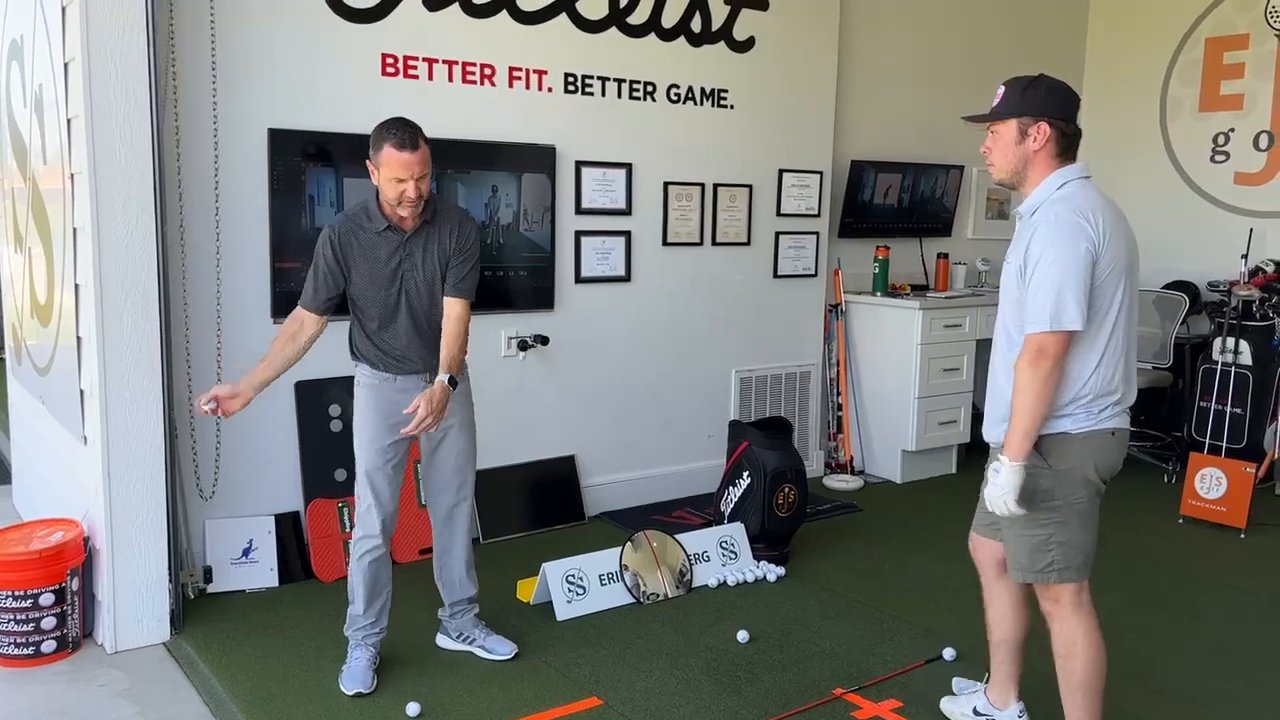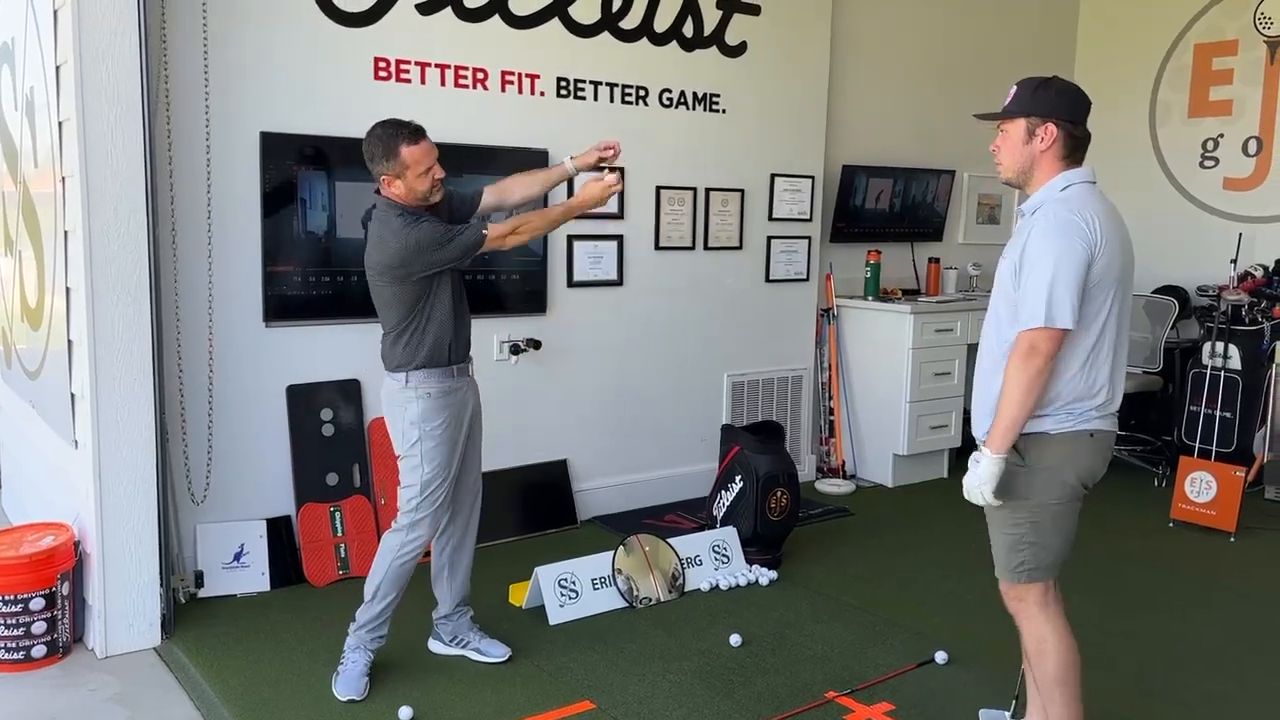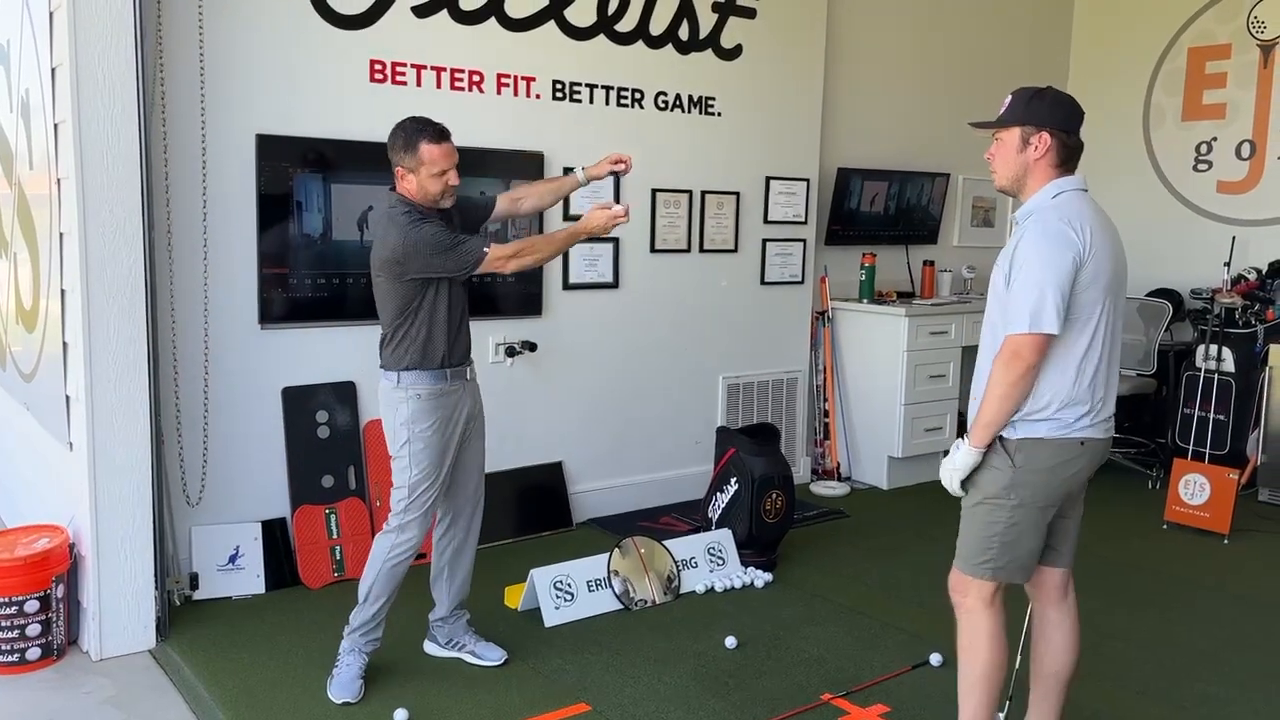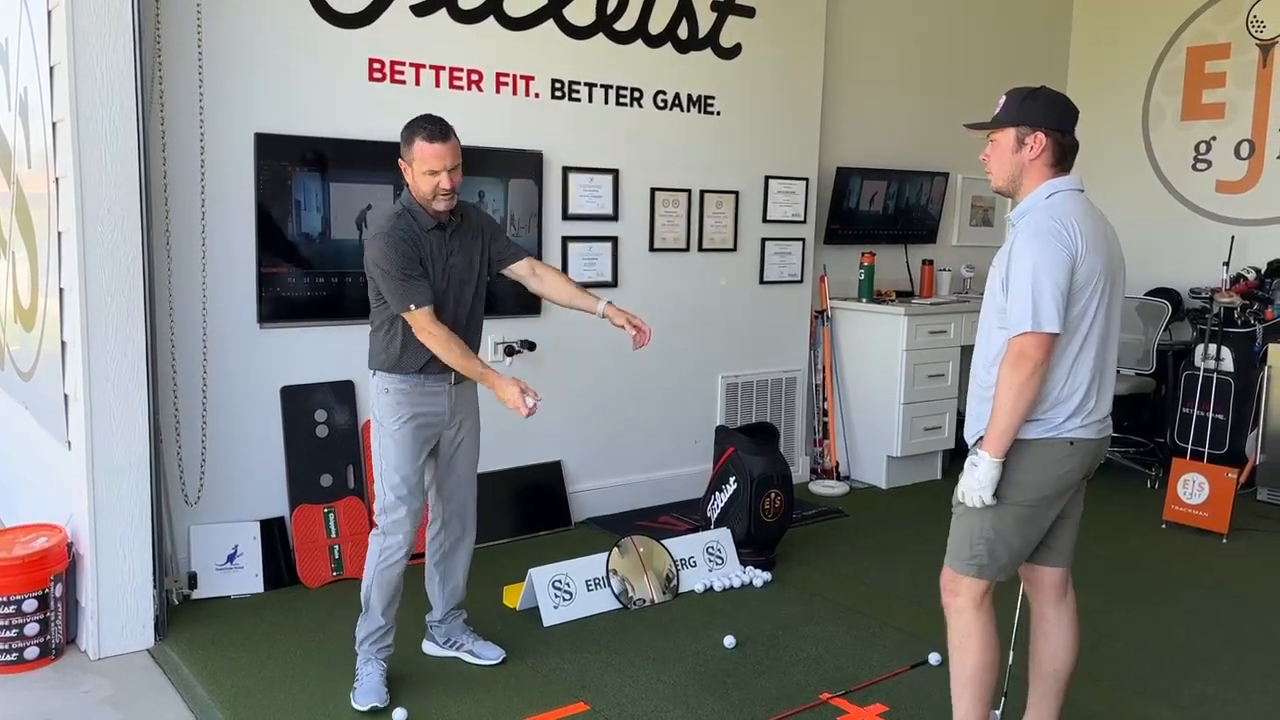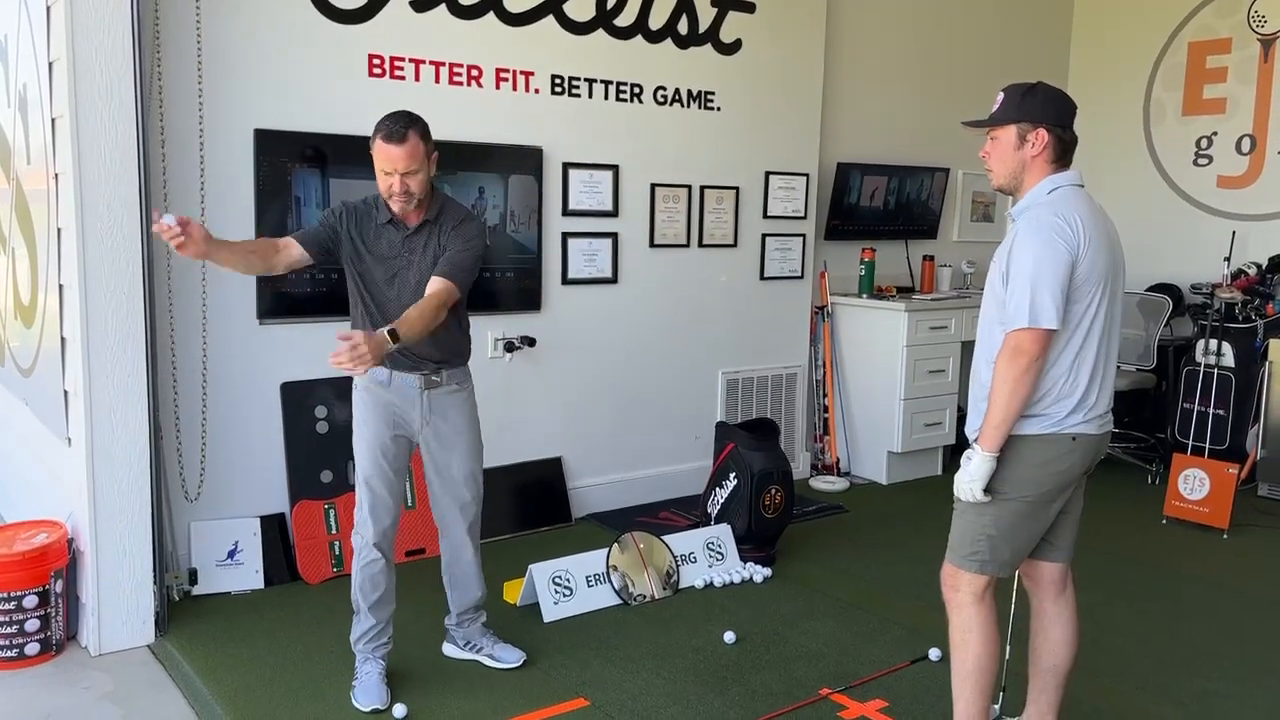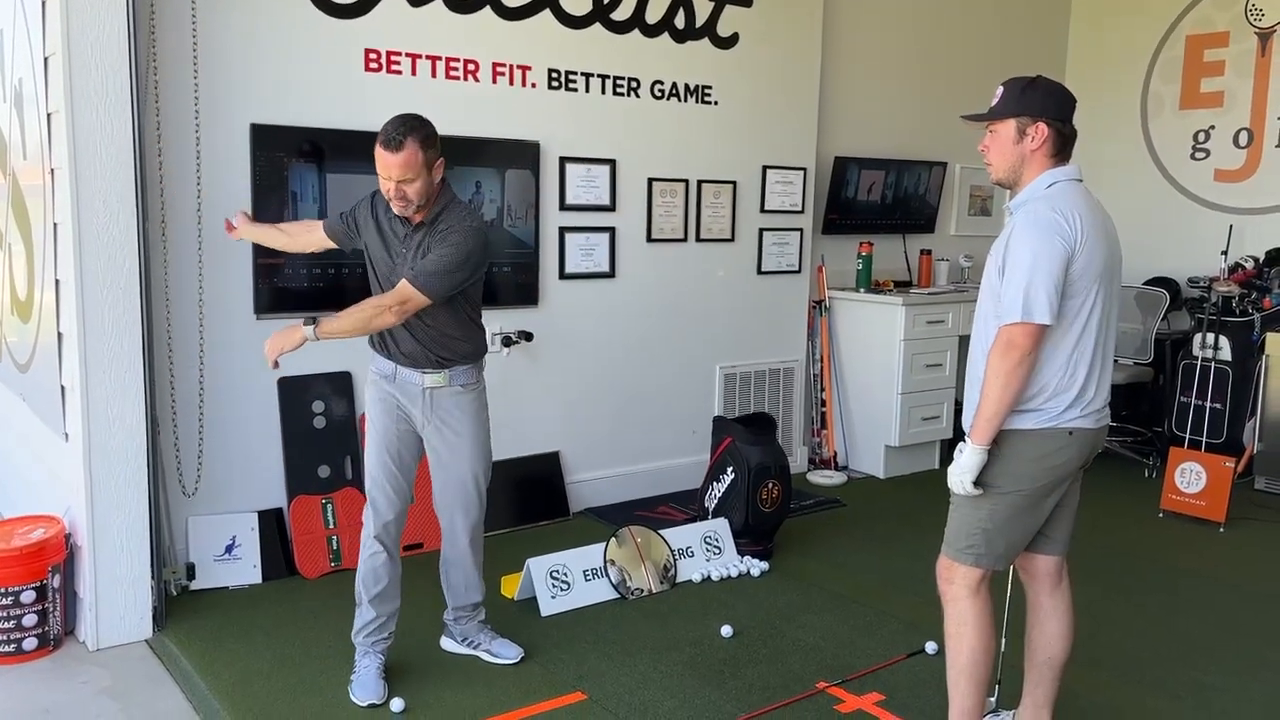
dt=0.5s
person 1, frame 1
left shoulder: (1061, 219)
right shoulder: (1067, 209)
left elbow: (1046, 350)
left wrist: (1011, 457)
left hip: (1056, 441)
right hip: (1051, 433)
left knee: (1061, 594)
right knee: (991, 552)
person 1, frame 2
left shoulder: (1060, 218)
right shoulder: (1077, 210)
left elbow: (1037, 347)
left wrist: (990, 450)
left hip: (1042, 439)
right hip: (1062, 433)
left knee: (1027, 594)
right knee: (1033, 586)
person 1, frame 3
left shoulder: (1051, 226)
right shoulder: (1080, 217)
left elbow: (1024, 352)
left wrist: (970, 444)
left hip: (1033, 443)
right hip: (1067, 435)
left knee: (973, 589)
right knee: (1051, 586)
person 1, frame 4
left shoulder: (1043, 226)
right shoulder: (1085, 219)
left elbow: (1029, 353)
left wrist: (988, 455)
left hip: (1032, 444)
right hip: (1071, 436)
left knee: (964, 588)
right knee: (1049, 585)
person 1, frame 5
left shoulder: (1045, 221)
right shoulder: (1083, 213)
left elbow: (1025, 347)
left wrist: (984, 449)
left hip: (1033, 440)
right hip: (1070, 432)
left knee: (965, 582)
right knee: (1048, 579)
person 1, frame 6
left shoulder: (1043, 215)
right shoulder: (1082, 209)
left elbow: (1019, 340)
left wrist: (976, 442)
left hip: (1028, 434)
right hip: (1067, 426)
left knee: (961, 576)
right knee: (1044, 573)
person 2, frame 1
left shoulder: (458, 227)
right shoulder: (343, 236)
left elbow: (456, 314)
right elbow: (307, 320)
left wrist: (442, 385)
right wrist: (248, 387)
left hip: (445, 384)
right hip: (381, 388)
left knee: (454, 509)
right knee: (374, 521)
left ankle: (459, 621)
right ankle: (364, 642)
person 2, frame 2
left shoulder: (429, 204)
right shoulder: (406, 237)
left elbow: (502, 193)
right elbow: (507, 237)
left wrist: (574, 166)
right wrist: (578, 205)
left hip: (454, 381)
right hip: (421, 392)
left knee: (461, 510)
right knee: (418, 519)
left ankle: (452, 624)
right ankle: (361, 645)
person 2, frame 3
left shoulder: (441, 207)
right shoulder: (407, 234)
left elbow: (514, 201)
right elbow: (508, 260)
left wrist: (583, 175)
right wrist: (583, 229)
left hip: (459, 384)
right hip: (418, 393)
left knee: (463, 512)
right knee: (408, 522)
left ankle: (448, 628)
right ankle: (355, 647)
person 2, frame 4
left shoulder: (475, 223)
right shoulder: (390, 236)
left elbow: (533, 272)
right elbow: (428, 327)
left wrist: (606, 308)
right wrist: (497, 383)
left hip: (463, 388)
right hip: (403, 392)
left knee: (458, 516)
right knee: (399, 524)
left ankle: (446, 628)
right ankle: (373, 653)
person 2, frame 5
left shoulder: (465, 228)
right shoulder: (350, 220)
left elbow: (433, 303)
right elbow: (277, 254)
left wrist: (385, 341)
right wrist: (206, 246)
left hip: (448, 386)
right hip: (375, 388)
left knee: (461, 515)
right knee: (376, 525)
left ankle: (468, 630)
right ankle: (370, 655)
person 2, frame 6
left shoulder: (464, 232)
right shoulder: (372, 209)
left elbow: (393, 308)
right elbow: (317, 234)
left wrist: (307, 331)
right wrist: (254, 231)
left hip: (455, 386)
right hip: (390, 380)
left knee: (462, 513)
right knee: (383, 517)
left ankle: (465, 626)
right ankle: (370, 648)
